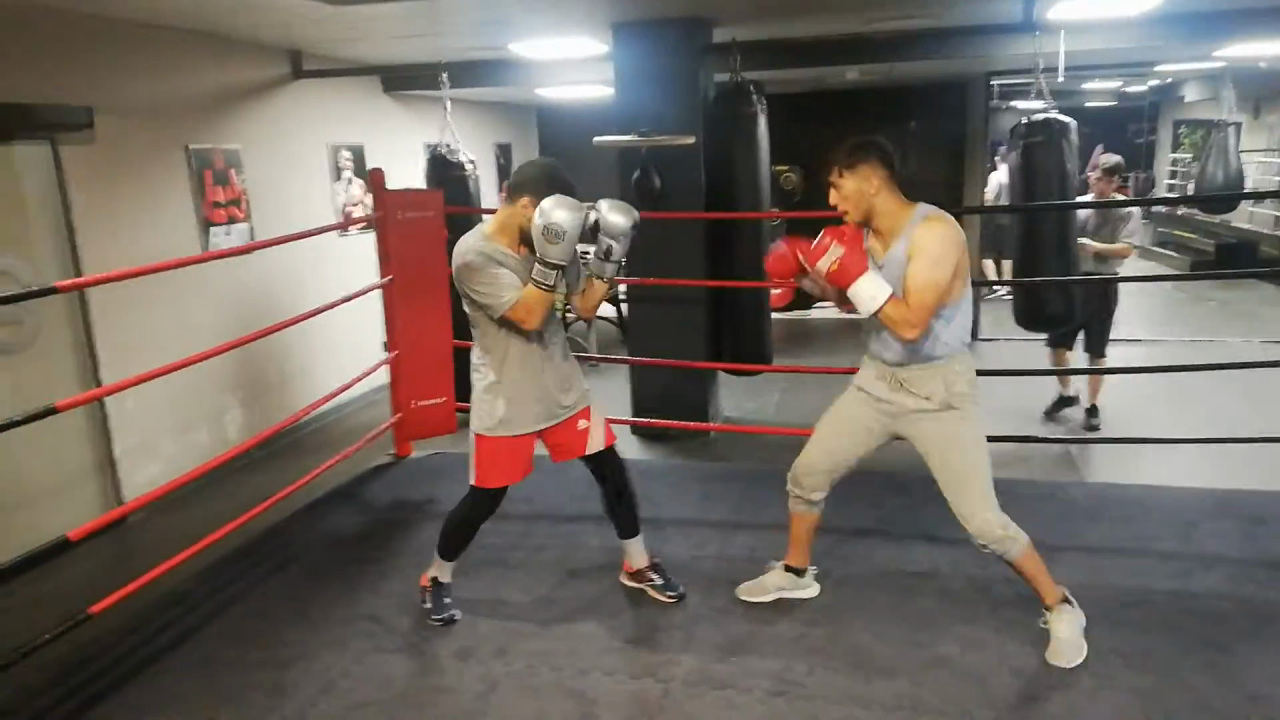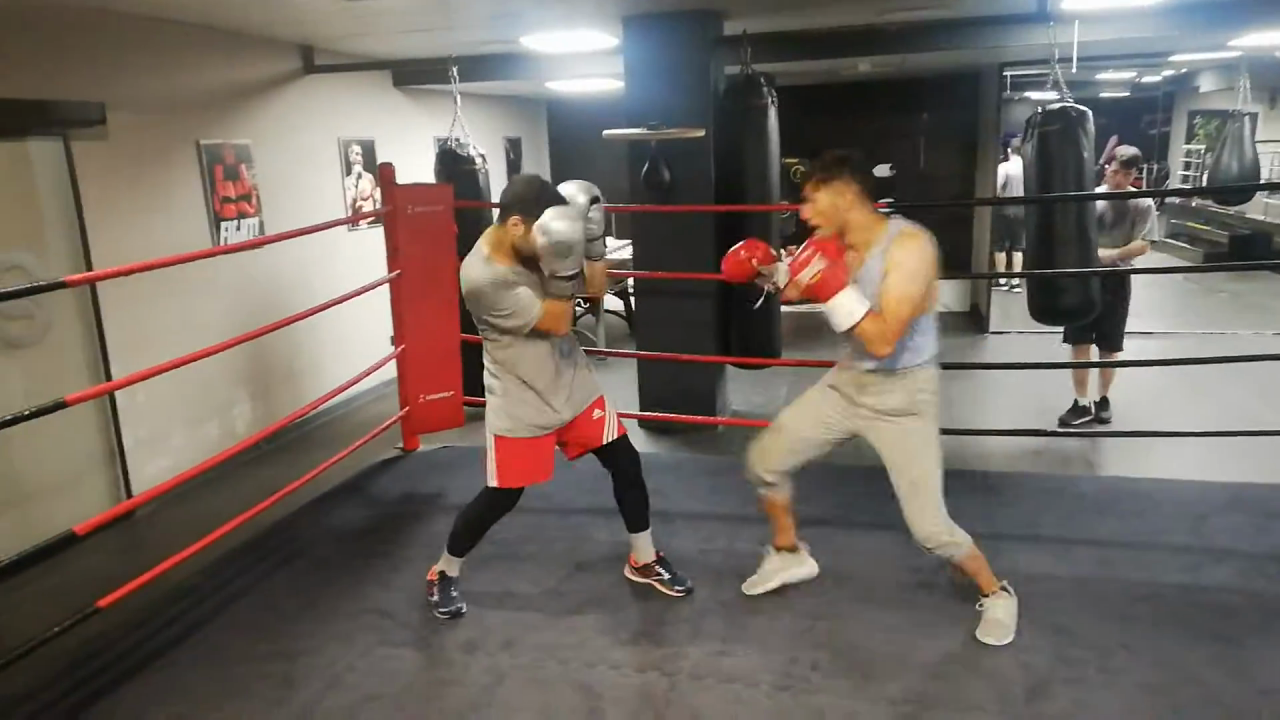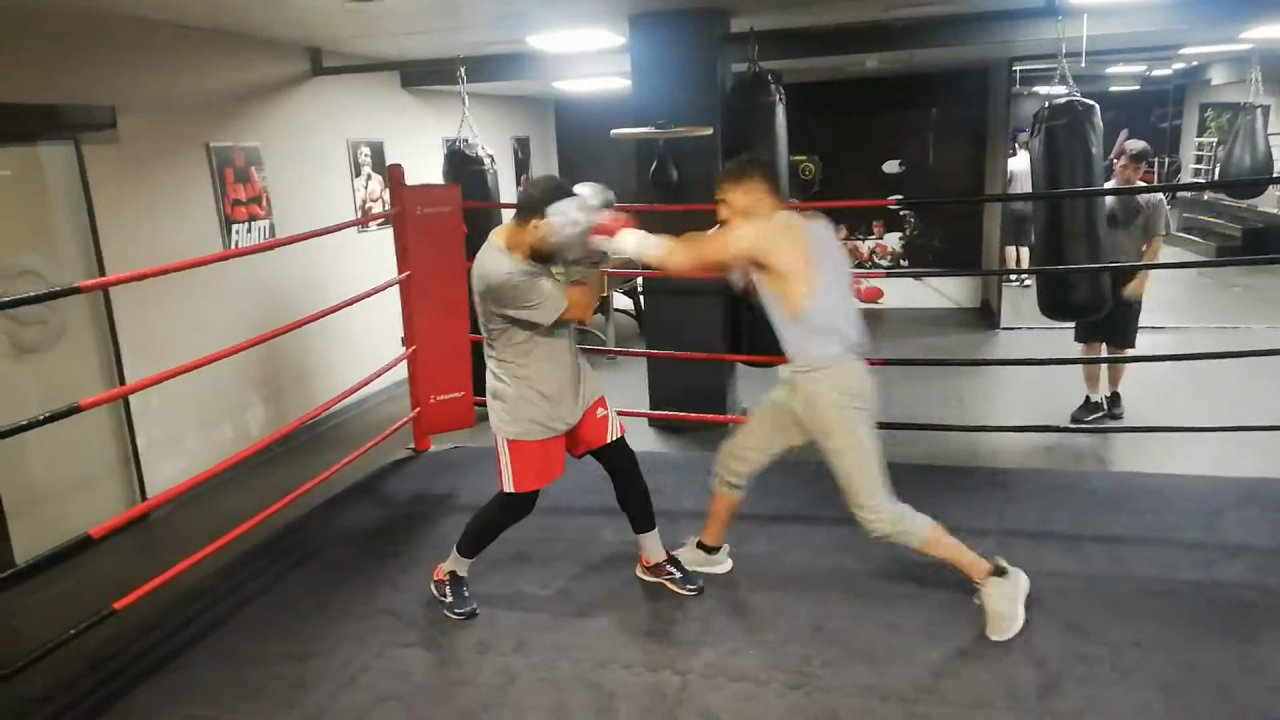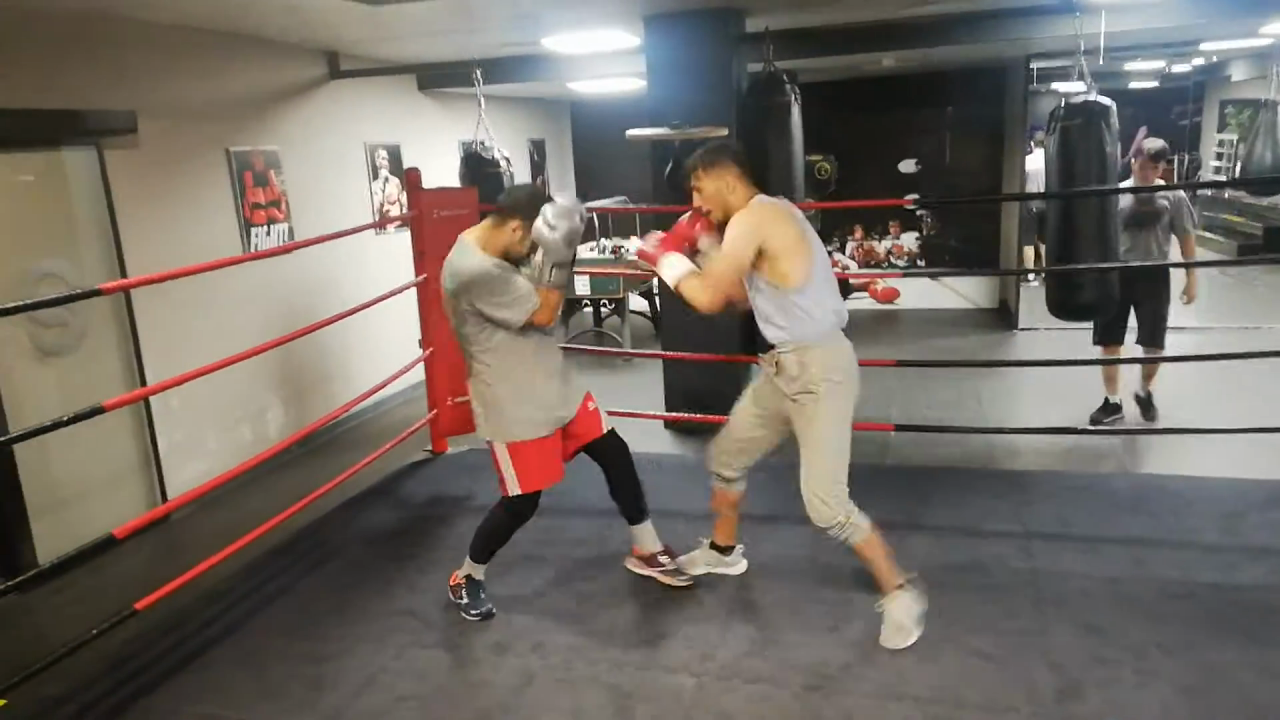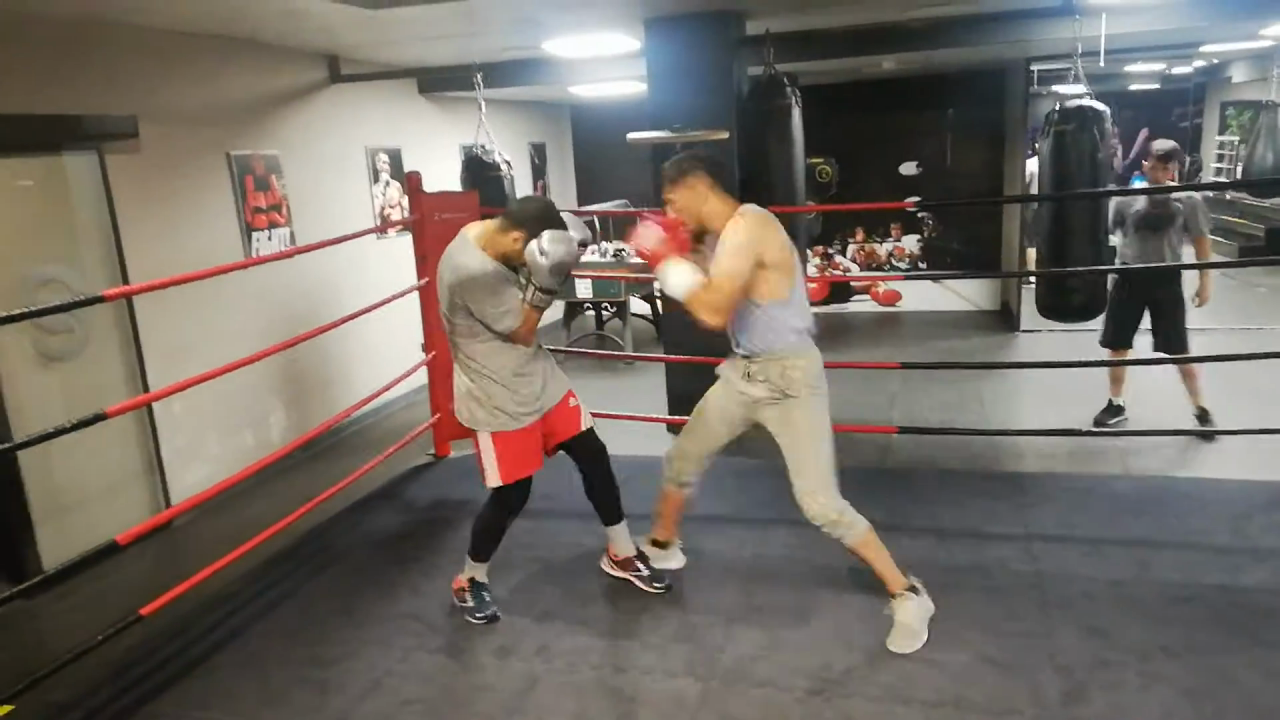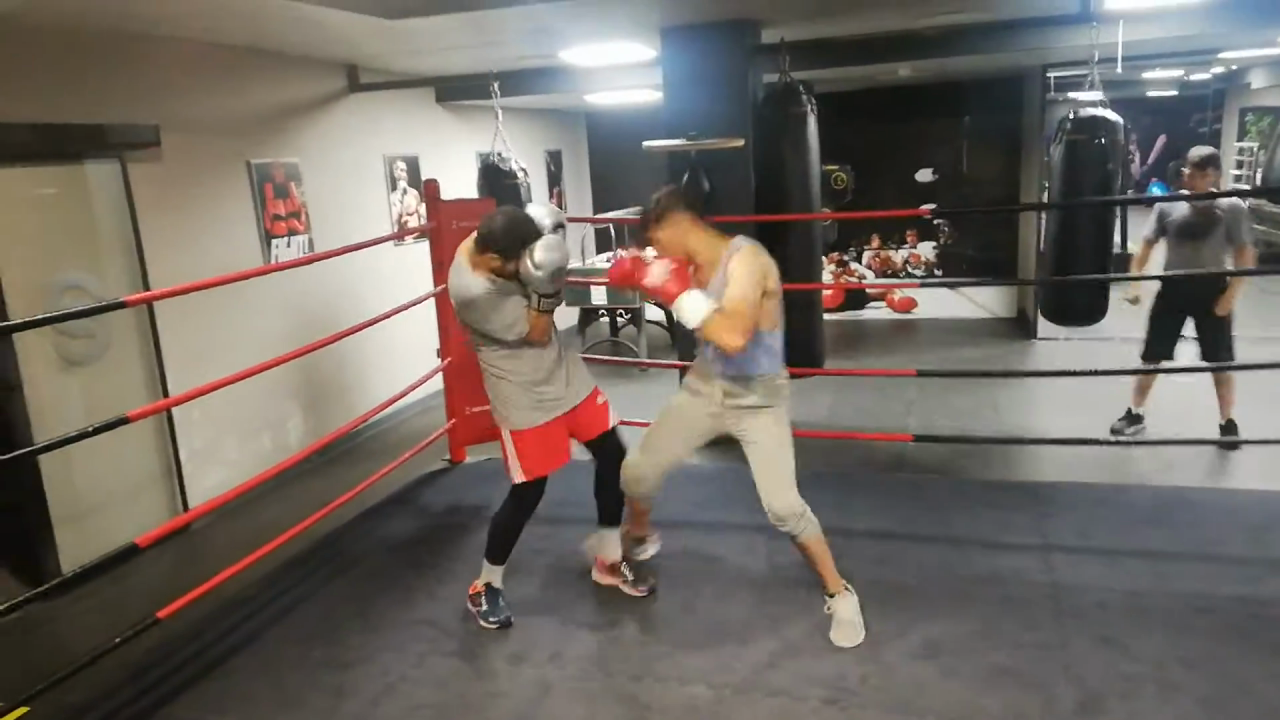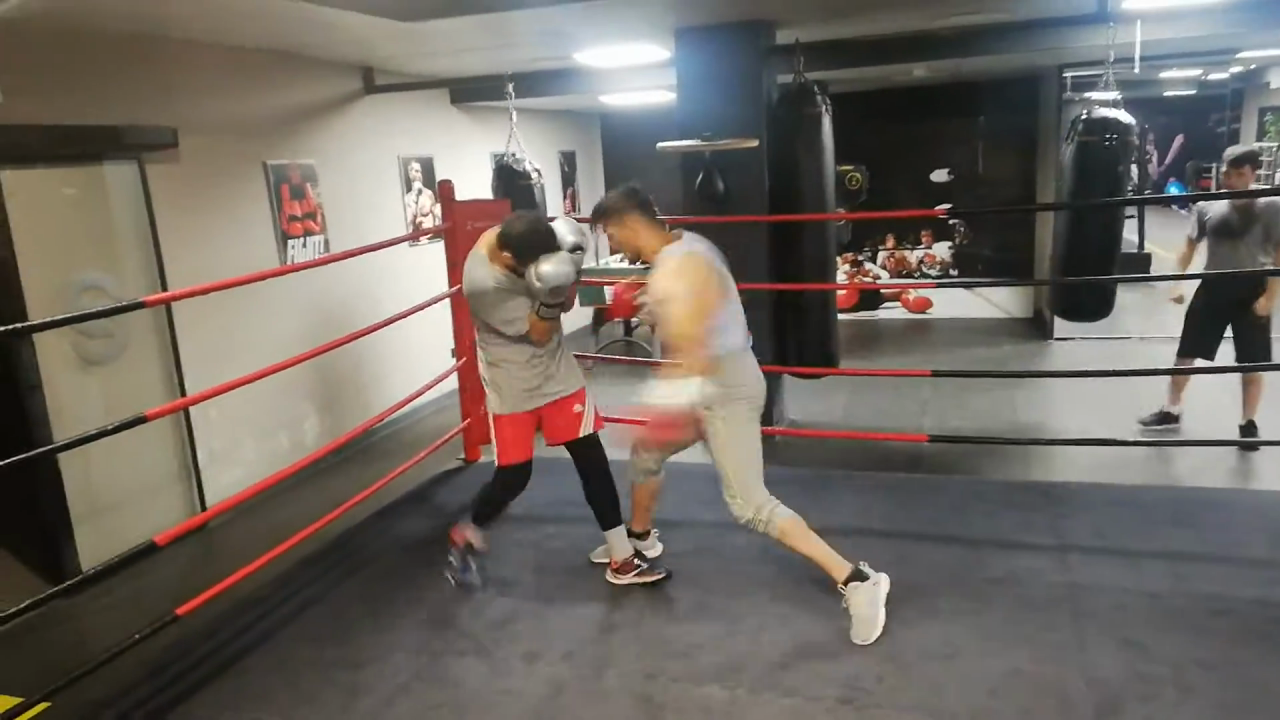
dt=0.2s
person 1, frame 1
left shoulder: (935, 231)
right shoulder: (869, 234)
left elbow: (911, 325)
right elbow: (848, 295)
left wrist: (854, 273)
right wrist: (815, 269)
left hip: (939, 388)
right hip: (879, 381)
left knee: (983, 521)
right knee: (805, 476)
left ankle: (1061, 608)
right ankle: (795, 572)
person 1, frame 2
left shoulder: (910, 246)
right shoulder: (838, 243)
left elbow: (883, 341)
right elbow: (804, 288)
left wrist: (835, 286)
right wrist: (769, 265)
left hip: (905, 395)
right hip: (849, 382)
left knee: (930, 528)
right knee: (764, 458)
left ankle: (997, 595)
right ankle: (788, 553)
person 1, frame 3
left shoulder: (768, 233)
right shoulder: (810, 229)
left elbow: (682, 258)
left wrist: (621, 237)
right wrist: (745, 265)
left hip: (834, 388)
right hip: (805, 384)
left knee: (880, 515)
right knee: (735, 459)
left ankle: (996, 579)
right ankle: (709, 549)
person 1, frame 4
left shoulder: (754, 217)
right shoulder: (770, 218)
left elbow: (707, 299)
right elbow: (737, 292)
left wrist: (668, 257)
right wrist: (697, 248)
left hip: (820, 370)
right hip: (785, 368)
left knee: (826, 507)
right knee: (725, 455)
left ankle: (899, 592)
right ankle: (724, 550)
person 1, frame 5
left shoulder: (746, 228)
right shoulder: (735, 230)
left elbow: (714, 313)
right elbow: (727, 309)
left wrist: (670, 261)
right wrist: (678, 257)
left hip: (791, 378)
right hip: (745, 373)
left knee: (821, 505)
right knee: (682, 459)
left ankle: (908, 596)
right ankle: (660, 546)
person 1, frame 6
left shoulder: (745, 260)
right shoulder: (696, 262)
left elbow: (733, 337)
right elbow: (657, 280)
left wrist: (679, 293)
right wrist: (639, 273)
left hip: (759, 398)
right hip: (706, 390)
left knee: (784, 507)
right knee: (637, 473)
left ankle: (839, 595)
right ankle: (635, 539)
person 1, frame 7
left shoulder: (675, 269)
right shoulder: (686, 244)
left elbow: (690, 347)
left wrist: (668, 410)
right wrist: (644, 299)
left hip: (730, 384)
right hip: (710, 381)
left knee: (750, 506)
right knee: (644, 452)
left ankle: (856, 581)
right ankle: (640, 537)
person 2, frame 1
left shoulder: (543, 240)
right shoulder: (473, 255)
left elbow: (586, 307)
right elbow: (530, 316)
left wrist: (608, 255)
right wrist: (554, 256)
left hip: (562, 389)
right hip: (504, 401)
left knee: (612, 470)
right knee: (484, 497)
left ankle: (638, 565)
right ankle: (438, 578)
person 2, frame 2
left shoulder: (537, 245)
right shoulder: (481, 278)
left elbow: (594, 286)
right elbow: (557, 324)
left wrist: (586, 242)
right wrist: (562, 266)
left hip: (573, 384)
right hip: (520, 400)
left knee: (626, 462)
right knee: (500, 496)
left ankle: (644, 560)
right ankle: (444, 573)
person 2, frame 3
left shoulder: (530, 246)
right shoulder: (501, 275)
left elbow: (583, 298)
right elbow: (580, 312)
left hip: (573, 387)
right hip: (525, 403)
left knee: (624, 463)
right knee: (517, 500)
left ankle: (655, 559)
right ankle: (451, 572)
person 2, frame 4
left shoulder: (491, 248)
right shoulder: (474, 271)
left elbow: (532, 303)
right elbow: (544, 316)
left wrist: (554, 253)
right wrist: (556, 256)
left hip: (554, 386)
right hip: (512, 405)
left knee: (616, 456)
right knee: (520, 502)
left ankle: (647, 550)
right ankle: (467, 577)
person 2, frame 5
left shoulder: (486, 237)
right shoulder: (473, 272)
right elbow: (524, 333)
left wrist: (540, 273)
right wrist: (544, 280)
left hip: (537, 378)
right hip: (497, 397)
left knee: (593, 454)
right knee: (510, 495)
left ankle: (622, 553)
right ankle: (471, 579)
person 2, frame 6
left shoulder: (493, 241)
right shoulder: (473, 291)
right elbow: (537, 334)
left wrist: (546, 277)
right wrist: (544, 286)
left hip: (564, 376)
right hip: (523, 398)
left knee: (612, 455)
right knee: (526, 493)
left ankle: (610, 560)
right ankle: (486, 584)
person 2, frame 7
left shoulder: (523, 238)
right shoulder: (484, 283)
left elbow: (564, 300)
right elbow: (540, 335)
left wrist: (566, 269)
right wrist: (549, 295)
left hip: (556, 373)
right hip: (511, 387)
left knee: (592, 458)
right knee: (512, 478)
left ankle: (622, 557)
right ankle: (467, 538)
person 3, frame 1
left shoulder: (1127, 211)
right shoulder: (1076, 204)
left elbow: (1126, 249)
left wrist: (1093, 246)
left hip: (1101, 285)
left knee: (1096, 351)
right knee: (1057, 344)
left ankle: (1092, 406)
right ankle: (1067, 393)
person 3, frame 2
left shoulder: (1142, 204)
left elbow: (1142, 246)
left wrist: (1110, 255)
left hip: (1115, 280)
left knee: (1109, 346)
right knee: (1079, 342)
left ankle: (1103, 399)
right ankle: (1083, 404)
person 3, frame 3
left shoulder: (1152, 199)
left elbow: (1156, 242)
left wrist: (1140, 280)
left hip: (1127, 278)
left knee: (1119, 343)
right knee: (1090, 341)
left ankle: (1113, 394)
right ankle: (1095, 400)
person 3, frame 4
left shoulder: (1173, 197)
left elbow: (1186, 239)
left wrist: (1191, 279)
left hip: (1152, 276)
right hip: (1116, 274)
left knee: (1153, 344)
right knee: (1110, 342)
left ankle: (1145, 392)
right ankle: (1113, 402)
person 3, frame 5
left shoulder: (1188, 199)
right shoulder: (1126, 197)
left elbow: (1201, 241)
left wrist: (1205, 282)
left hip: (1166, 279)
right hip: (1129, 277)
left knee: (1178, 349)
right knee: (1118, 345)
left ankle: (1200, 408)
right ankle: (1116, 404)
person 3, frame 6
left shoulder: (1232, 207)
right shoulder: (1168, 205)
left elbow: (1244, 253)
right elbow: (1147, 244)
left wrist: (1231, 294)
right wrist: (1133, 282)
left hip: (1211, 288)
right hip: (1174, 286)
left knee: (1220, 361)
right knee: (1153, 355)
left ankle: (1227, 421)
right ankle: (1135, 413)
person 3, frame 7
right shoulder: (1208, 205)
right elbow: (1191, 244)
right wrist: (1178, 281)
left hip: (1251, 289)
right hip: (1214, 286)
left knee: (1252, 363)
right knee: (1186, 352)
left ankle: (1248, 422)
right ankle: (1171, 411)
